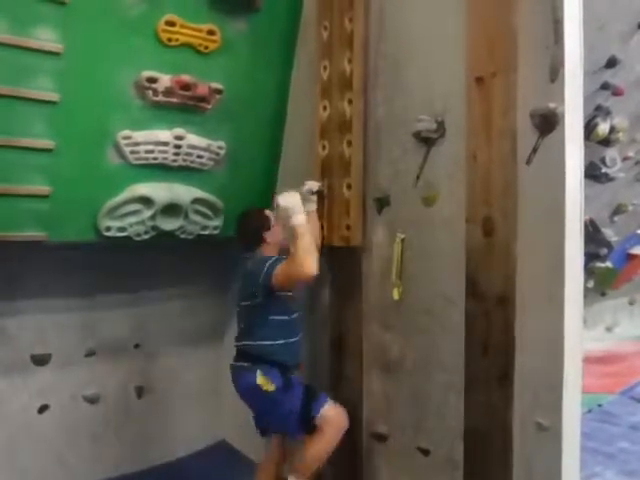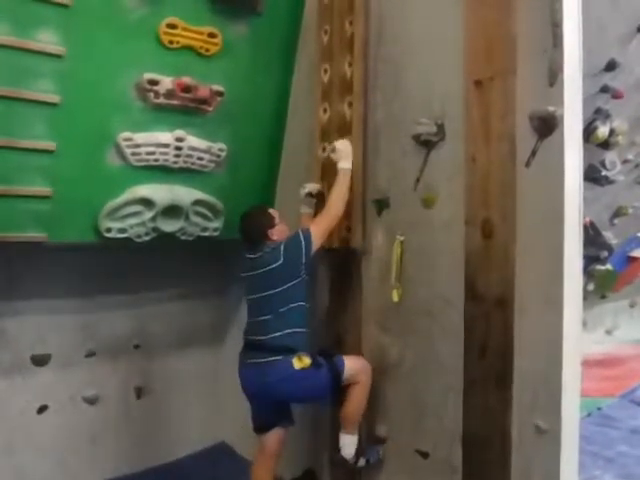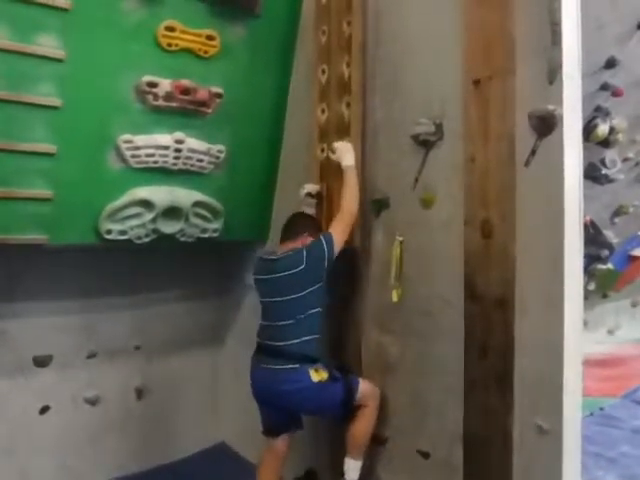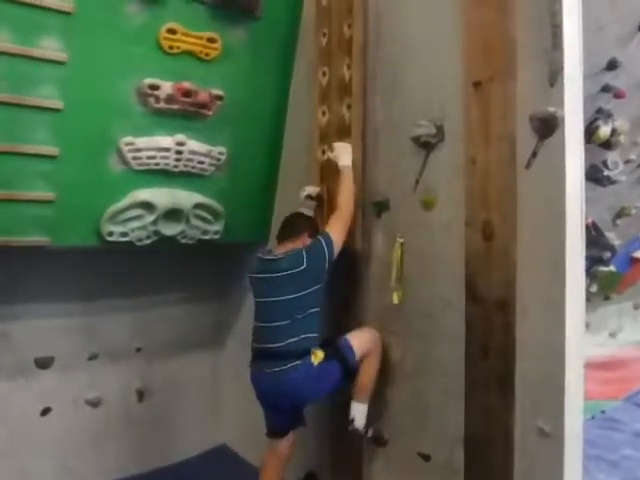
dt=0.5s
person 1, frame 1
left shoulder: (266, 263)
right shoulder: (264, 267)
left elbow: (311, 245)
right elbow: (307, 270)
left wrist: (310, 206)
right wrist: (297, 218)
left hip: (265, 374)
right hip: (262, 376)
left knee: (278, 446)
right knee: (335, 420)
person 1, frame 2
left shoulder: (253, 262)
right shoulder: (284, 255)
right elbow: (333, 213)
left wrist: (306, 207)
right wrist: (345, 163)
left hip: (252, 371)
right hip: (281, 369)
left knee: (269, 446)
right knee: (360, 369)
right ankle: (349, 448)
person 1, frame 3
left shoulder: (264, 265)
right shoulder: (308, 261)
right elbow: (348, 214)
left wrist: (306, 209)
right wrist: (348, 161)
left hip: (263, 374)
right hip: (296, 377)
left knee: (275, 447)
right knee: (370, 395)
person 1, frame 4
left shoulder: (261, 266)
right shoulder: (308, 261)
left elbow: (296, 230)
right elbow: (343, 214)
left wrist: (303, 207)
right wrist: (345, 162)
left hip: (264, 376)
right hip: (298, 373)
left knee: (279, 447)
right knee: (370, 337)
right ankle: (359, 417)
